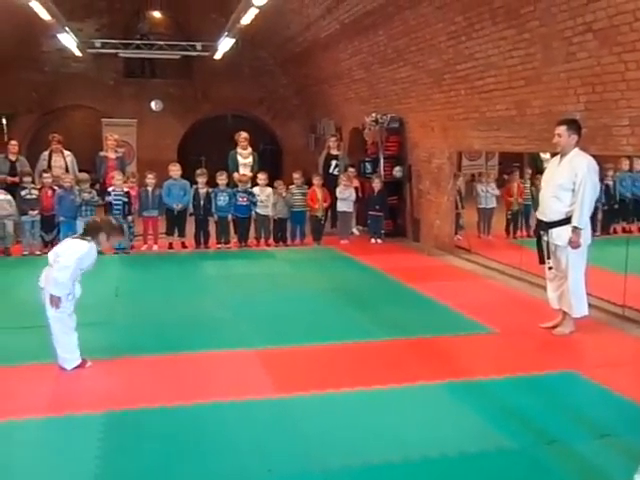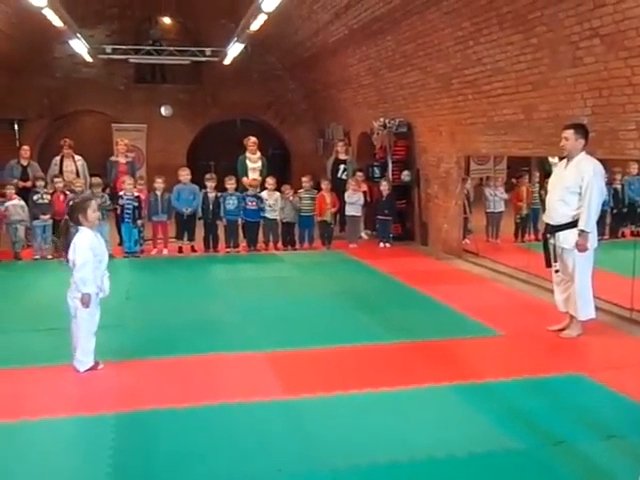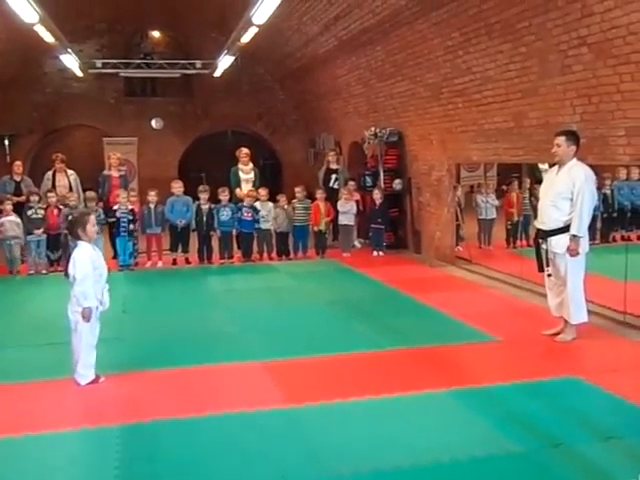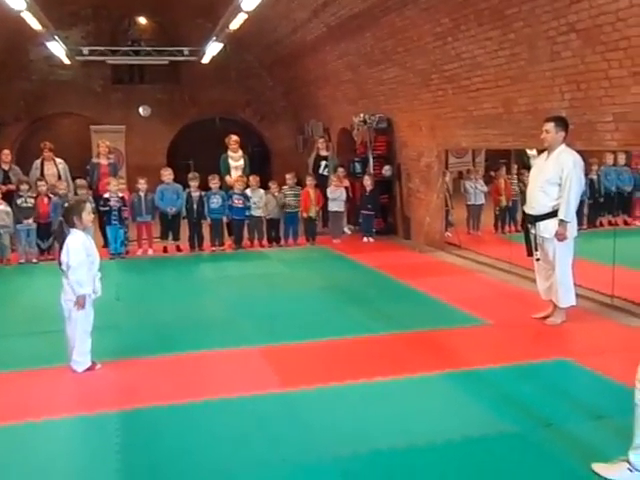
dt=0.4s
person 1, frame 1
left shoulder: (583, 163)
right shoulder: (555, 162)
left elbow: (585, 199)
left wrist: (576, 230)
right wrist: (541, 223)
left hip: (567, 230)
right hip: (550, 228)
left knee: (570, 275)
right knee: (554, 274)
left ankle: (569, 320)
right ankle: (561, 315)
person 1, frame 2
left shoulder: (590, 167)
right shoulder: (561, 166)
left elbow: (591, 203)
left wrist: (583, 234)
right wrist: (548, 227)
left hip: (574, 233)
right hip: (557, 232)
left knee: (577, 278)
right knee: (561, 277)
left ankle: (577, 323)
right ankle: (568, 318)
person 1, frame 3
left shoulder: (581, 173)
right shoulder: (552, 173)
left elbow: (583, 208)
left wrist: (575, 239)
right wrist: (539, 232)
left hip: (566, 238)
right hip: (549, 237)
left knee: (570, 282)
right knee: (554, 282)
left ankle: (572, 327)
right ankle: (562, 322)
person 1, frame 4
left shoulder: (569, 159)
right shoulder: (541, 159)
left elbow: (570, 194)
left wrist: (563, 224)
right wrist: (529, 217)
left hip: (555, 223)
right hip: (538, 222)
left knee: (559, 266)
right knee: (543, 266)
left ankle: (561, 310)
right ankle: (552, 305)
person 2, frame 1
left shoulder: (88, 244)
right shoulder: (83, 248)
right elbow: (62, 269)
left wrist: (59, 292)
right wrist: (55, 293)
left hip: (62, 287)
right hip: (57, 289)
left knee: (66, 322)
right knee: (62, 324)
left ankle: (72, 358)
right ankle: (70, 361)
person 2, frame 2
left shoulder: (91, 235)
right shoulder: (84, 239)
right elbow: (82, 269)
right wrist: (86, 292)
left hip: (91, 289)
right hip: (86, 291)
left knee: (87, 326)
right knee: (85, 326)
left ankle: (84, 359)
right ankle: (84, 362)
person 2, frame 3
left shoulder: (90, 249)
right shoulder: (83, 253)
right elbow: (82, 283)
right wrist: (86, 306)
left hip: (91, 303)
right hip: (85, 305)
left knee: (86, 339)
right knee: (85, 340)
left ankle: (84, 372)
right ankle: (85, 376)
person 2, frame 4
left shoulder: (82, 237)
right shoulder: (76, 240)
right elbow: (76, 270)
right wrist: (81, 294)
left hip: (83, 291)
right hip: (78, 293)
left knee: (82, 327)
right knee: (80, 327)
left ankle: (81, 359)
right ankle: (81, 363)
